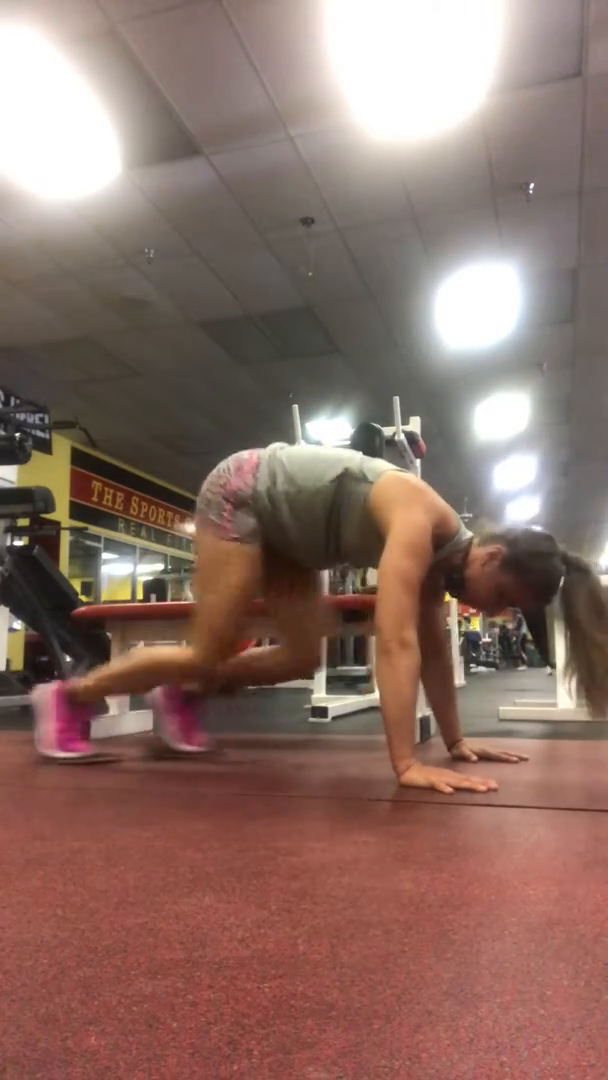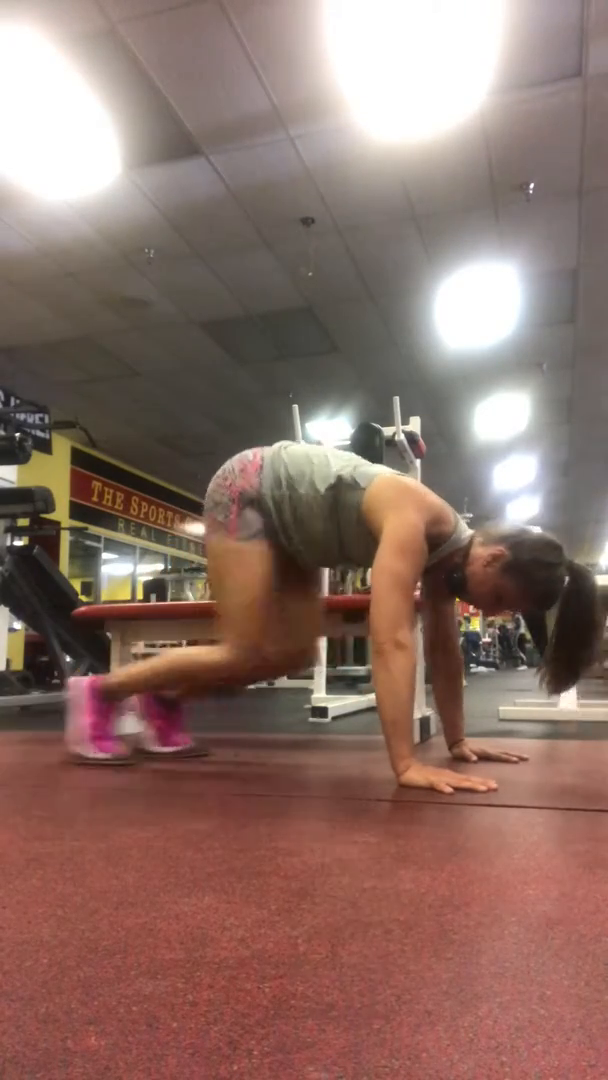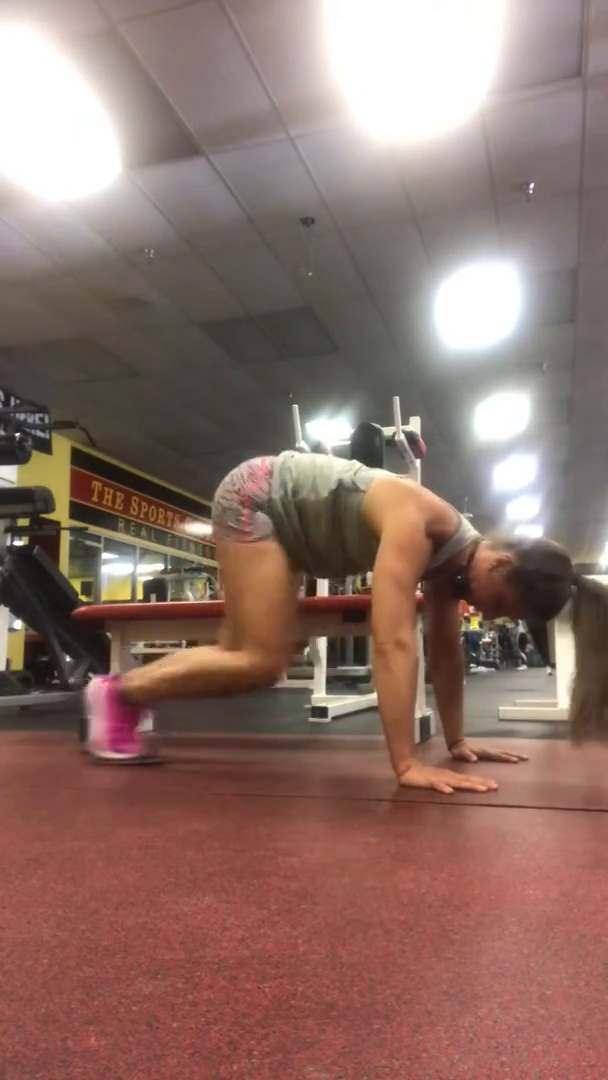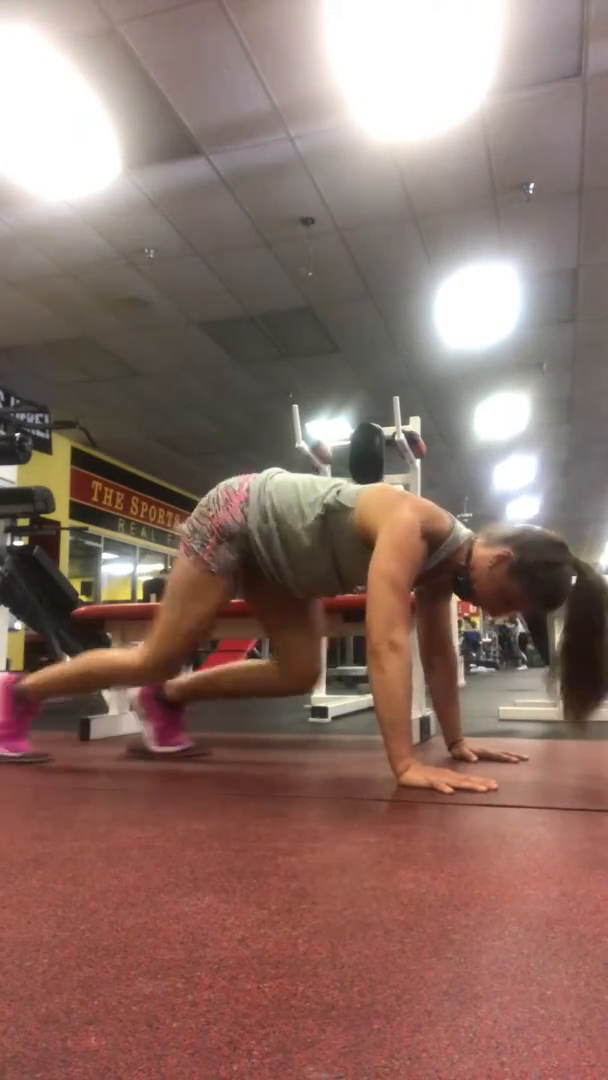
dt=0.4s
person 1, frame 1
left shoulder: (445, 550)
right shoulder: (419, 525)
left elbow: (432, 645)
right elbow: (397, 643)
left wrist: (455, 742)
right wrist: (407, 765)
left hip: (281, 521)
right hip: (243, 491)
left knee: (302, 656)
right knee: (210, 653)
left ankle: (180, 695)
right ankle: (65, 697)
person 1, frame 2
left shoulder: (452, 549)
right shoulder: (413, 525)
left elbow: (443, 645)
right elbow: (392, 642)
left wrist: (457, 740)
right wrist: (406, 764)
left hip: (290, 519)
right hip: (248, 489)
left knee: (291, 650)
right knee: (245, 655)
left ankle: (161, 698)
right ankle: (101, 690)
person 1, frame 3
left shoulder: (458, 553)
right shoulder: (414, 525)
left elbow: (445, 647)
right elbow: (394, 642)
left wrist: (457, 741)
right wrist: (407, 765)
left hip: (287, 519)
right hip: (254, 495)
left knee: (242, 653)
right knee: (258, 663)
left ankle: (121, 689)
right ankle: (122, 696)
person 1, frame 4
left shoulder: (443, 558)
right shoulder: (410, 528)
left elbow: (438, 651)
right elbow: (388, 645)
left wrist: (456, 743)
right wrist: (406, 765)
left hip: (271, 544)
right hip: (236, 519)
left knee: (299, 673)
right knee: (152, 661)
left ankle: (168, 700)
